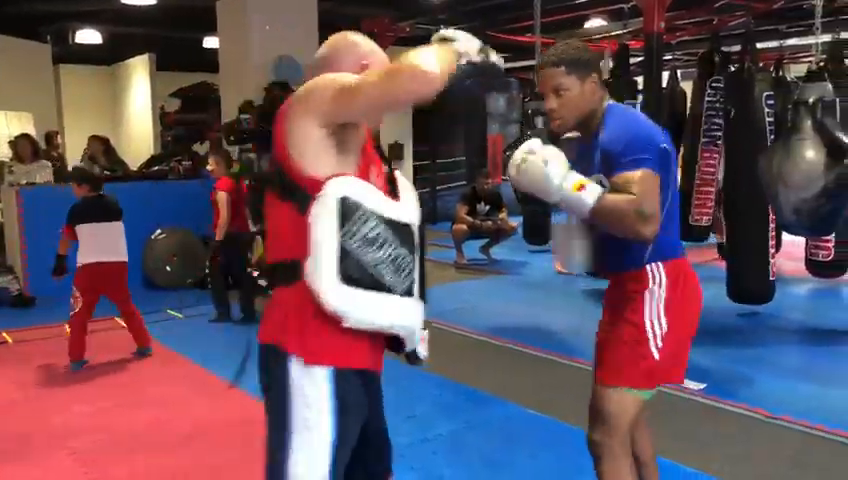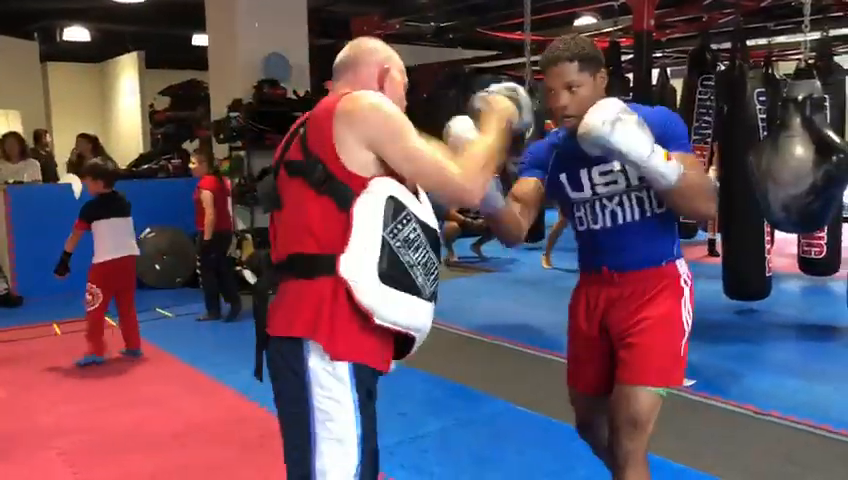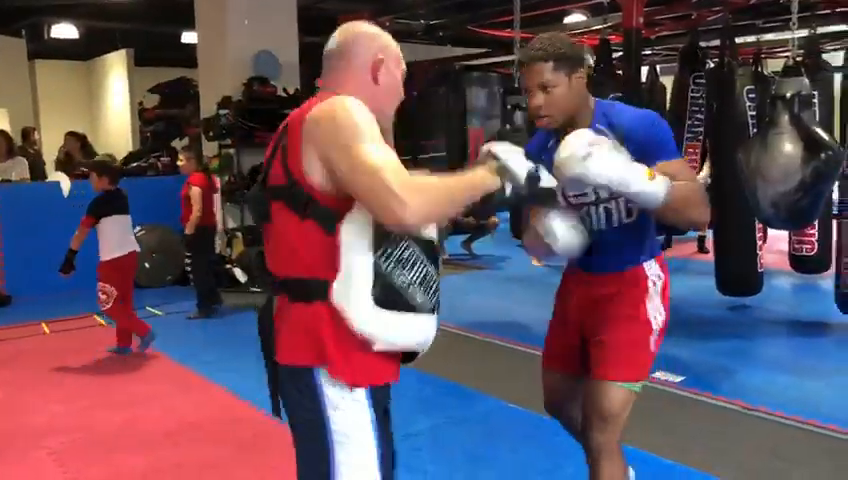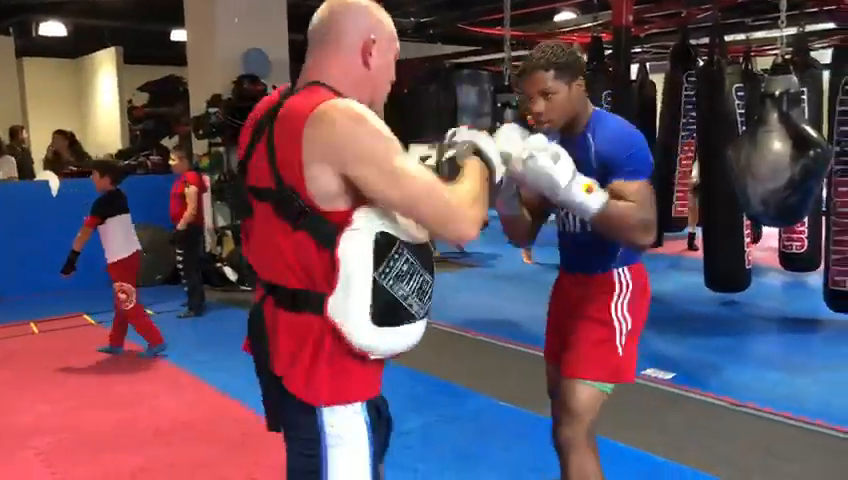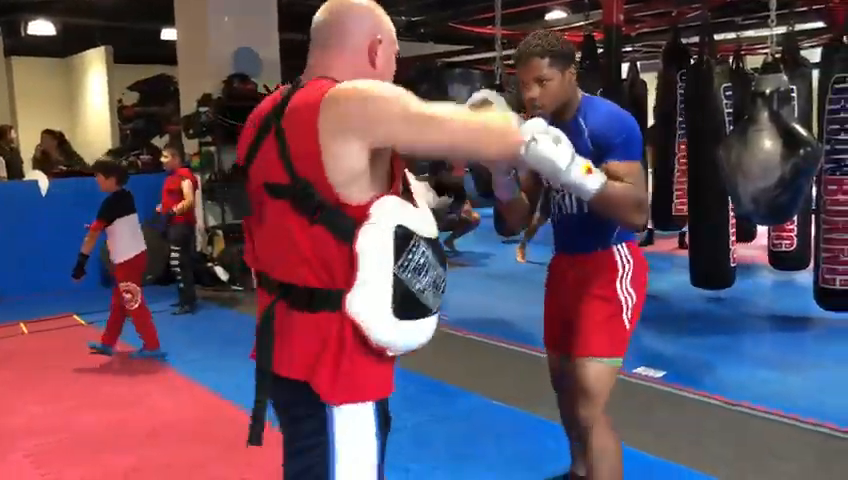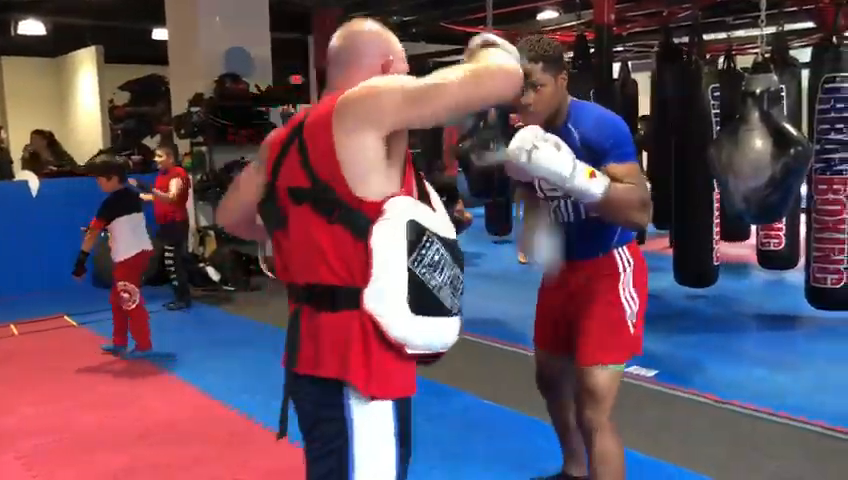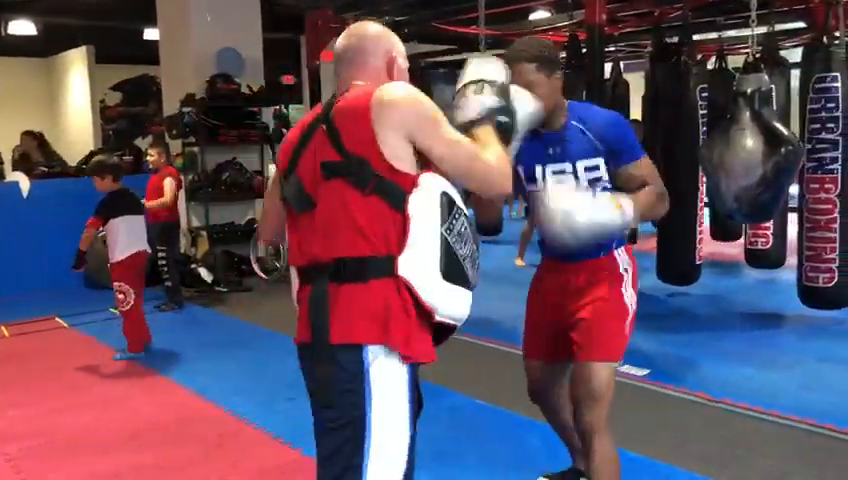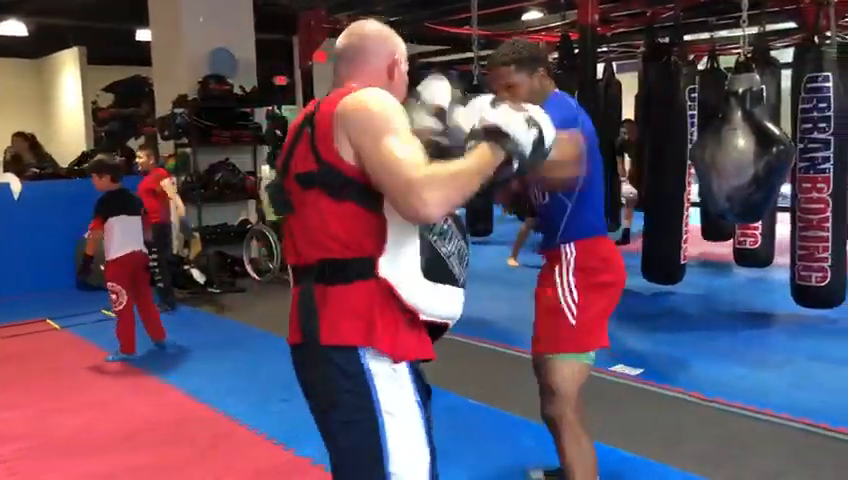
dt=0.2s
person 1, frame 1
left shoulder: (333, 139)
right shoulder: (315, 103)
right elbow: (420, 72)
right wrist: (451, 46)
left hip: (343, 344)
right hip: (313, 346)
person 1, frame 2
left shoulder: (311, 133)
right shoulder: (362, 109)
right elbow: (466, 187)
right wrist: (498, 113)
left hip: (325, 331)
right hip: (324, 335)
person 1, frame 3
left shoulder: (305, 128)
right shoulder: (337, 119)
right elbow: (403, 206)
right wrist: (489, 170)
left hip: (321, 343)
right hip: (333, 354)
person 1, frame 4
left shoulder: (273, 112)
right shoulder: (340, 121)
right elbow: (459, 223)
left wrist: (409, 170)
right wrist: (479, 160)
left hip: (288, 339)
right hip: (312, 355)
person 1, frame 5
left shoulder: (267, 114)
right shoulder: (358, 105)
right elbow: (504, 139)
right wrist: (488, 109)
left hip: (288, 340)
right hip: (329, 356)
person 1, frame 6
left shoulder: (286, 137)
right shoulder: (367, 106)
left elbow: (231, 219)
right elbow: (505, 78)
right wrist: (488, 50)
left hip: (317, 346)
right hip: (355, 359)
person 1, frame 7
left shoulder: (301, 133)
right shoulder: (395, 102)
left elbow: (270, 231)
right elbow: (495, 181)
right wrist: (480, 116)
left hip: (327, 326)
right hip: (370, 332)
person 1, frame 8
left shoulder: (307, 125)
right shoulder: (369, 108)
right elbow: (426, 199)
right wrist: (497, 144)
left hip: (322, 329)
right hip: (362, 333)
person 2, frame 1
left shoulder: (631, 133)
right shoulder: (581, 143)
left elbow: (645, 222)
left wrist: (563, 185)
left hip: (654, 289)
right hip: (625, 288)
left knee: (606, 436)
right knee: (618, 419)
person 2, frame 2
left shoulder: (657, 122)
right shoulder: (547, 149)
left elbow: (704, 206)
right elbow: (513, 230)
left wrist: (645, 151)
left hip: (655, 286)
right hip: (592, 291)
left knee: (628, 439)
right knee: (590, 420)
person 2, frame 3
left shoulder: (637, 126)
right shoulder: (539, 148)
left elbow: (697, 211)
right elbow: (533, 237)
left wrist: (623, 173)
right wrist: (540, 235)
left hip: (634, 286)
right hip: (579, 283)
left knee: (600, 434)
right knee: (560, 403)
person 2, frame 4
left shoulder: (619, 140)
right shoulder: (542, 145)
left elbow: (642, 232)
right elbow: (522, 235)
left wrist: (570, 184)
right wrist: (506, 184)
left hip: (612, 288)
right hip: (571, 282)
left knee: (571, 430)
right knee: (561, 396)
person 2, frame 5
left shoulder: (610, 123)
right shoulder: (537, 132)
left elbow: (637, 213)
right elbow: (520, 220)
left wrist: (570, 168)
left hip: (610, 268)
right hip: (565, 265)
left knee: (589, 406)
right knee: (563, 380)
person 2, frame 6
left shoulder: (601, 128)
right shoulder: (527, 141)
left elbow: (638, 211)
left wrist: (570, 173)
left hip: (608, 273)
right hip: (562, 272)
left knee: (592, 409)
right knee: (551, 377)
person 2, frame 7
left shoulder: (604, 127)
left elbow: (657, 197)
right elbow: (487, 215)
left wrist: (605, 214)
left hip: (603, 273)
right hip: (551, 274)
left knee: (590, 415)
right knee: (542, 387)
person 2, frame 8
left shoulder: (558, 113)
right shoulder: (558, 115)
left hip: (581, 264)
right hip: (579, 261)
left knee: (557, 404)
right knee: (550, 376)
person 3, frame 1
left shoulder: (77, 210)
right shoulder: (114, 205)
left elbow: (66, 239)
left wrist: (59, 261)
left hip: (89, 267)
right hip: (117, 263)
left knee: (80, 314)
right knee: (127, 307)
left ankle: (76, 358)
right ankle: (144, 345)
person 3, frame 2
left shoulder: (92, 206)
right shoulder: (123, 200)
left elbow: (75, 236)
left wrist: (63, 260)
left hip: (106, 262)
right hip: (129, 258)
left knee: (94, 307)
right knee: (127, 305)
left ankle: (95, 351)
right ankle: (133, 346)
person 3, frame 3
left shoulder: (99, 202)
right shoulder: (122, 197)
left elbow: (81, 233)
left wrist: (69, 259)
left hip: (113, 259)
right hip: (130, 253)
left knee: (110, 305)
right knee: (123, 302)
left ankle: (143, 332)
right ankle: (124, 344)
person 3, frame 4
left shoulder: (102, 202)
right shoulder: (119, 197)
left elbow: (84, 233)
left wrist: (71, 260)
left hip: (120, 259)
right hip: (132, 253)
left knee: (130, 304)
right knee: (123, 303)
left ankle: (156, 342)
right ankle: (115, 344)
person 3, frame 5
left shoulder: (110, 204)
right shoulder: (126, 196)
left elbow: (92, 236)
left wrist: (80, 263)
left hip: (127, 259)
right hip: (137, 253)
left knee: (134, 304)
right knee: (119, 302)
left ankle: (152, 346)
right ankle: (107, 343)
person 3, frame 6
left shoulder: (110, 203)
right shoulder: (133, 195)
left elbow: (92, 235)
left wrist: (80, 262)
left hip: (127, 257)
right hip: (143, 251)
left knee: (132, 303)
right knee: (119, 300)
left ankle: (143, 346)
right ankle: (119, 343)
person 3, frame 7
left shoulder: (107, 203)
right shoulder: (134, 198)
left elbow: (89, 232)
left wrist: (80, 256)
left hip: (124, 258)
right hip: (142, 253)
left knee: (127, 304)
right knee: (134, 301)
left ankle: (135, 348)
right ankle: (144, 340)
person 3, frame 8
left shoulder: (104, 202)
right shoulder: (134, 198)
left elbow: (95, 235)
right elbow: (146, 226)
left wrist: (86, 261)
right wrist: (149, 252)
left hip: (118, 259)
right hip: (140, 254)
left knee: (122, 306)
right knee: (145, 300)
left ankle: (127, 350)
right ankle: (159, 338)
person 4, frame 1
left shoulder: (221, 185)
right shoulder: (238, 183)
left elbow: (224, 215)
left wrist: (218, 240)
left hip: (227, 236)
right hip: (243, 234)
left knee: (217, 274)
right knee: (241, 274)
left ankle: (223, 312)
right ankle: (249, 312)
person 4, frame 2
left shoulder: (205, 184)
right shoulder: (220, 180)
left elbow: (210, 214)
left wrist: (206, 238)
left hip: (212, 234)
right hip: (225, 231)
left knee: (207, 272)
right knee: (224, 270)
left ankle: (213, 311)
right ankle: (234, 303)
person 4, frame 3
left shoulder: (194, 181)
right shoulder: (204, 177)
left elbow: (197, 210)
left wrist: (188, 232)
left hip: (198, 230)
right hip: (208, 227)
left knee: (197, 269)
right knee: (204, 266)
left ankle: (204, 308)
right ankle: (213, 299)
person 4, frame 4
left shoulder: (189, 180)
right shoulder: (184, 178)
left elbow: (192, 209)
left wrist: (179, 229)
left hip: (188, 228)
right hip: (187, 228)
left knee: (186, 266)
right knee: (191, 265)
left ankle: (195, 307)
right ankle: (197, 300)
person 4, frame 5
left shoulder: (184, 175)
right shoulder: (172, 175)
left elbow: (190, 199)
left wrist: (173, 211)
right wrist: (162, 209)
left hip: (182, 225)
right hip: (174, 224)
left knee: (178, 263)
right knee: (179, 263)
left ankle: (188, 303)
right ankle: (187, 299)
person 4, frame 6
left shoulder: (178, 175)
right shoulder: (164, 174)
left elbow: (172, 198)
right elbow: (157, 198)
left wrist: (151, 190)
right wrist: (139, 191)
left hip: (176, 224)
right hip: (167, 224)
left knee: (173, 262)
right knee: (172, 262)
left ankle: (183, 299)
right ankle: (181, 297)
person 4, frame 7
left shoulder: (169, 174)
right shoulder: (156, 174)
left elbow: (168, 200)
left wrist: (144, 205)
left hip: (166, 224)
right hip: (157, 224)
left knee: (166, 262)
right knee: (164, 262)
left ankle: (175, 300)
right ankle: (172, 298)
person 4, frame 8
left shoulder: (160, 176)
right shoulder: (147, 177)
left elbow: (174, 197)
left wrist: (182, 216)
left hip: (158, 227)
right hip: (150, 227)
left knee: (158, 265)
right knee: (155, 264)
left ankle: (168, 302)
right ankle: (166, 299)
